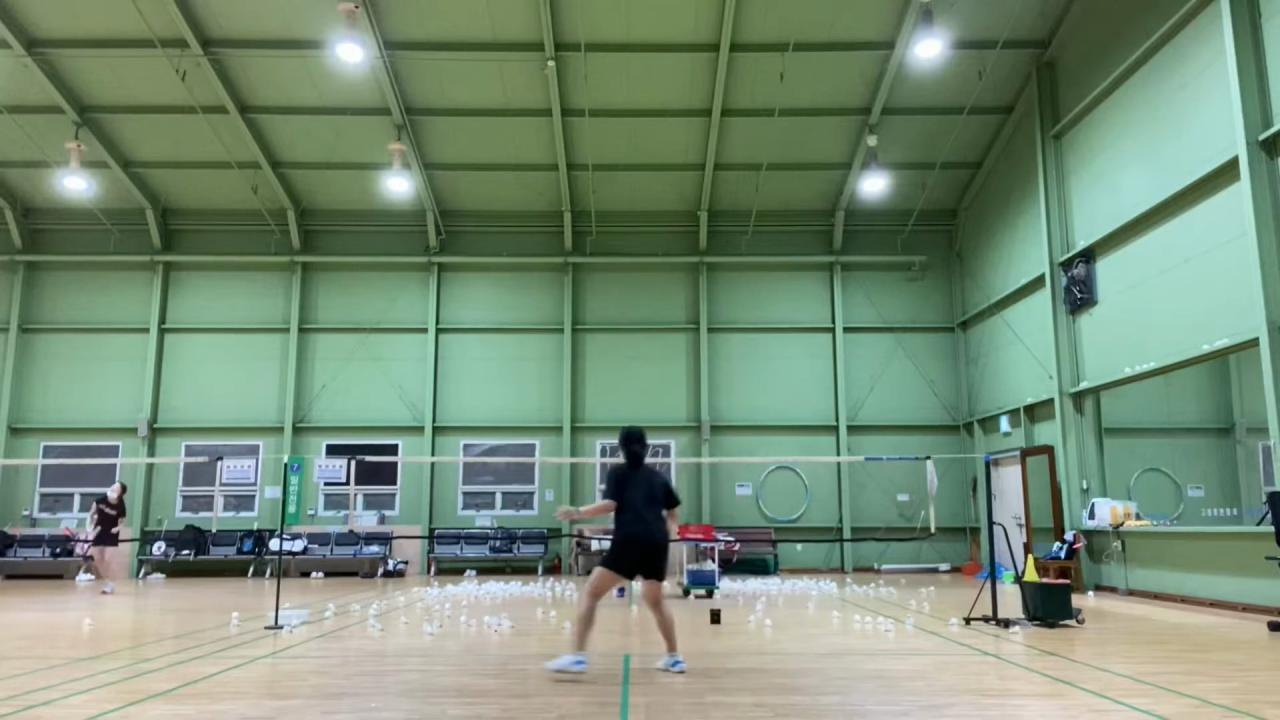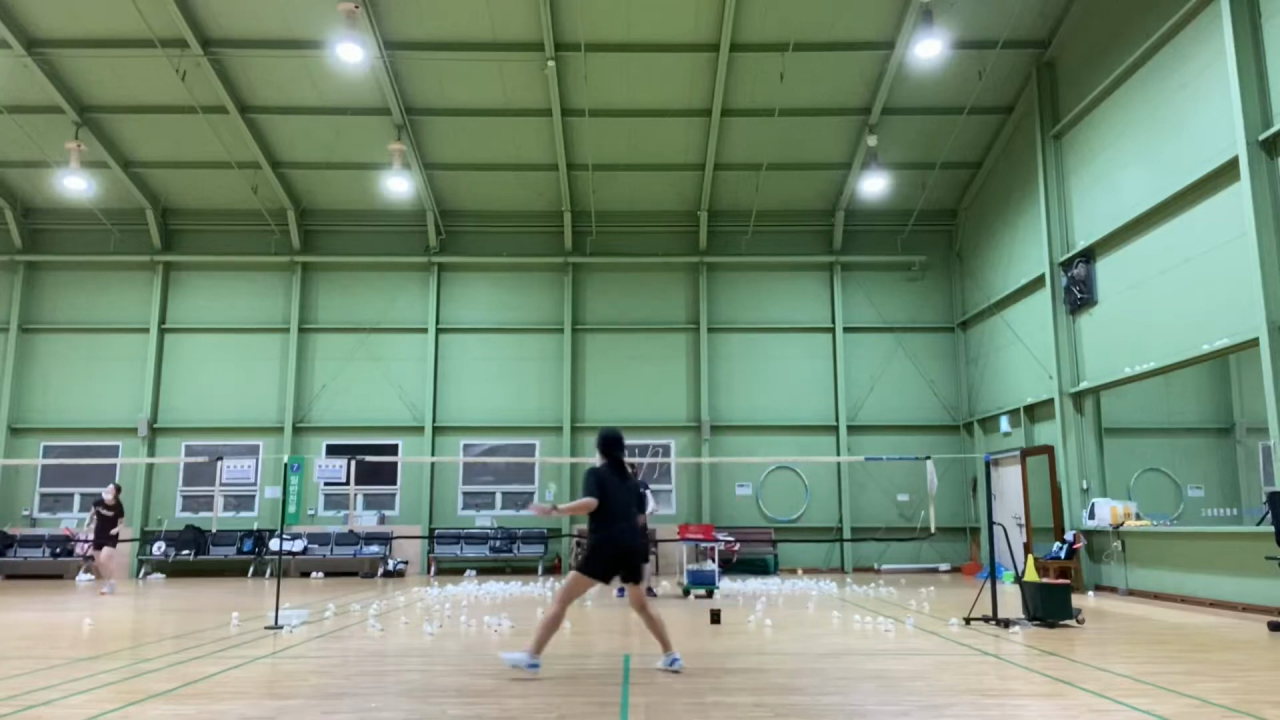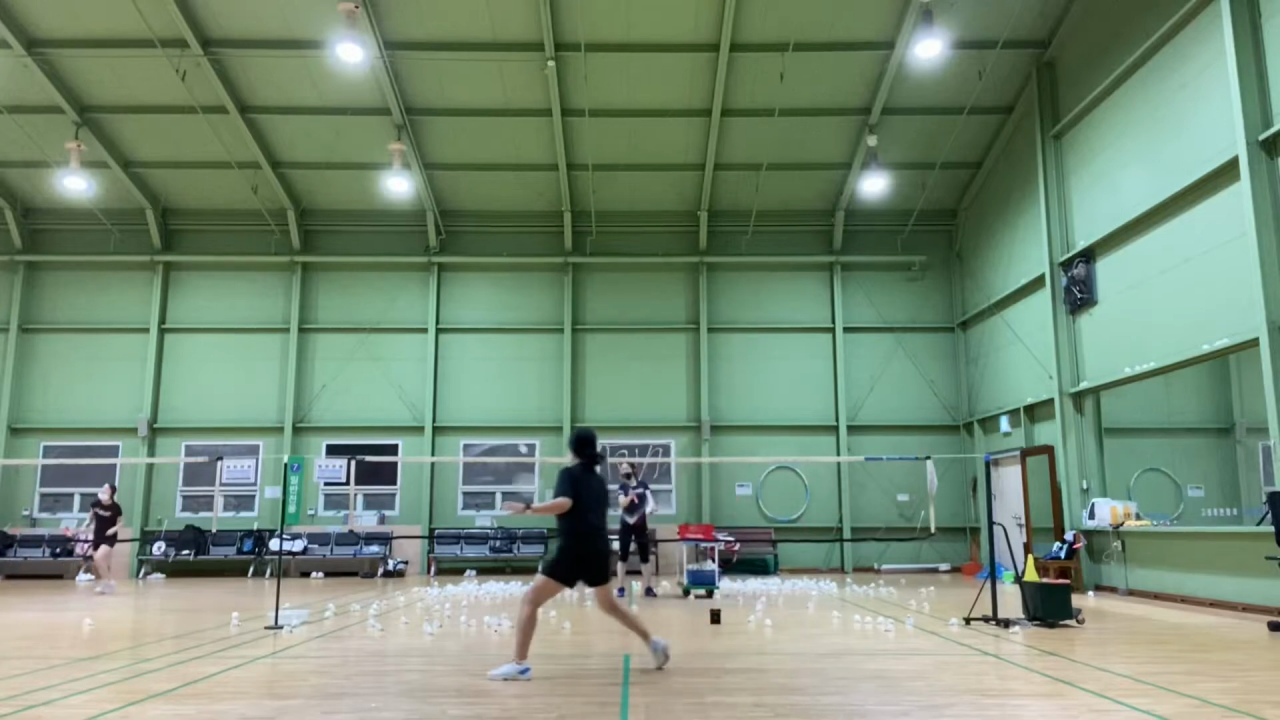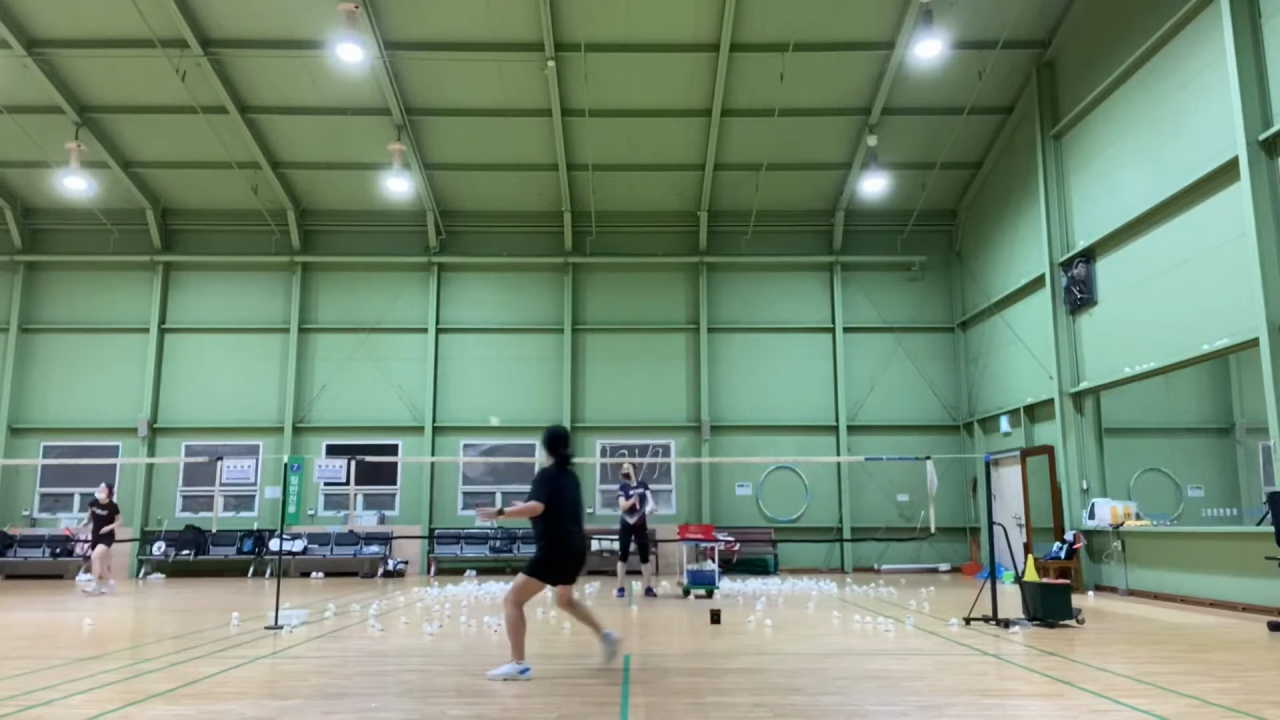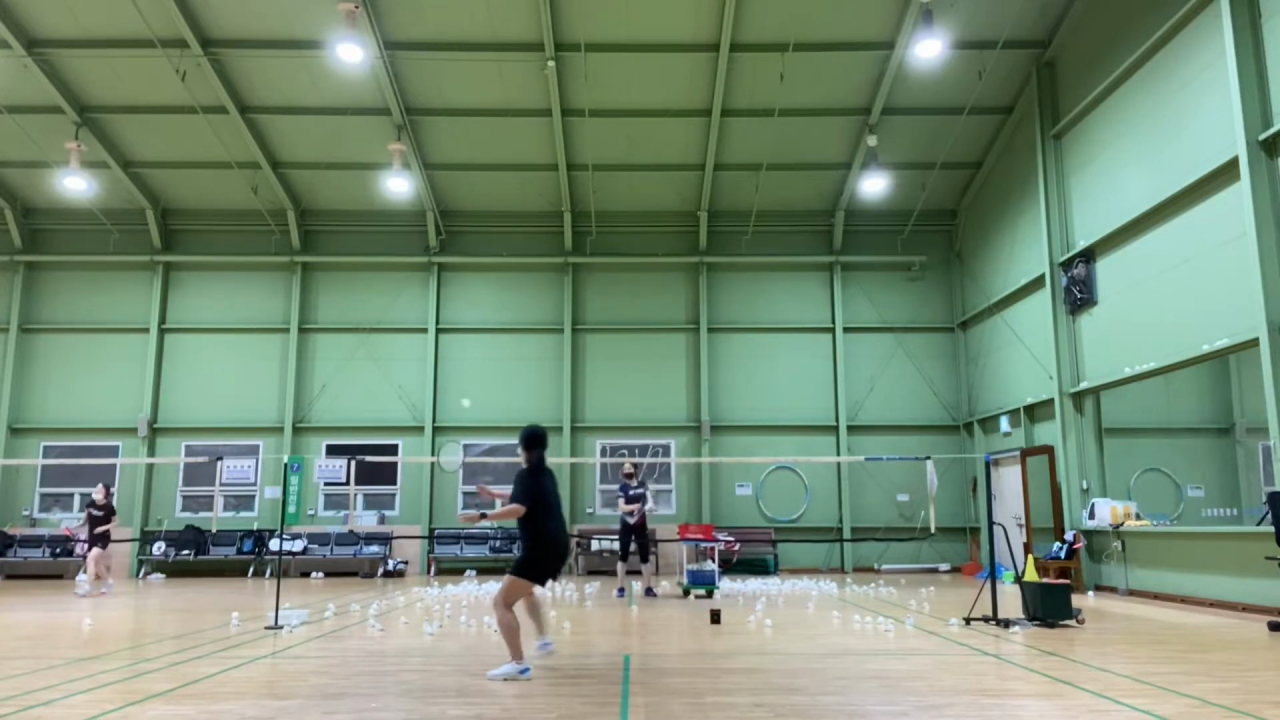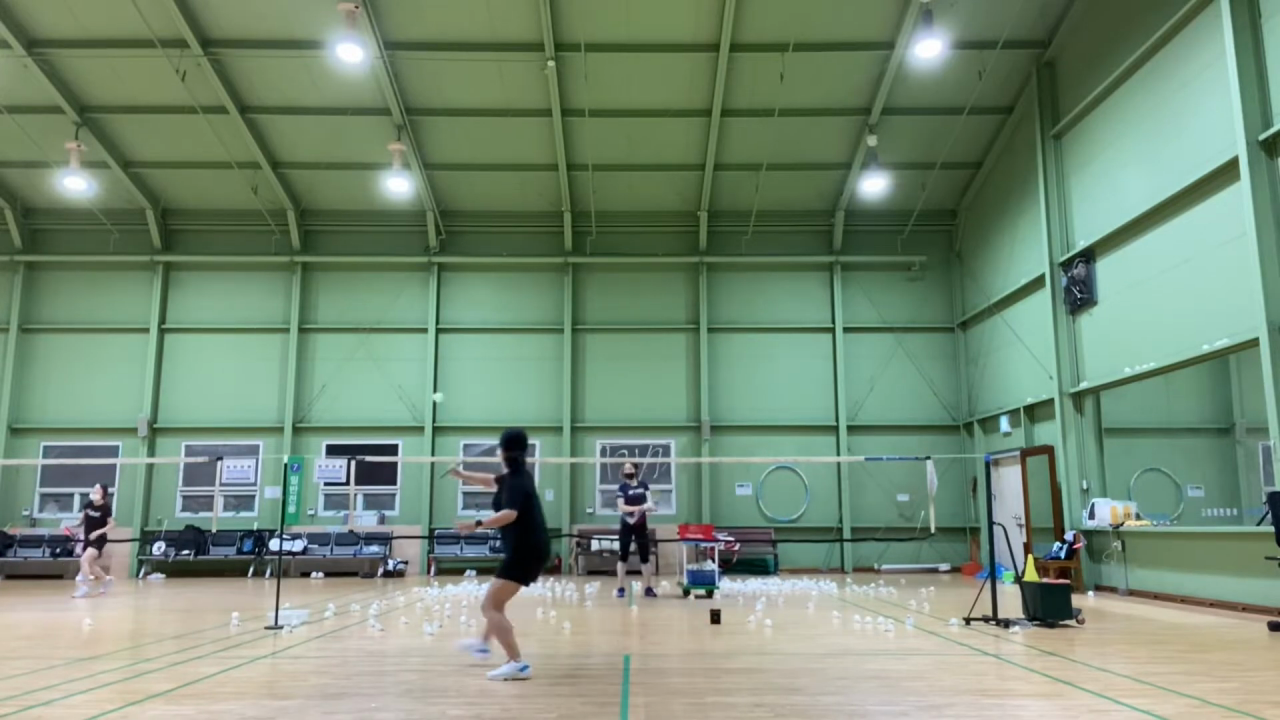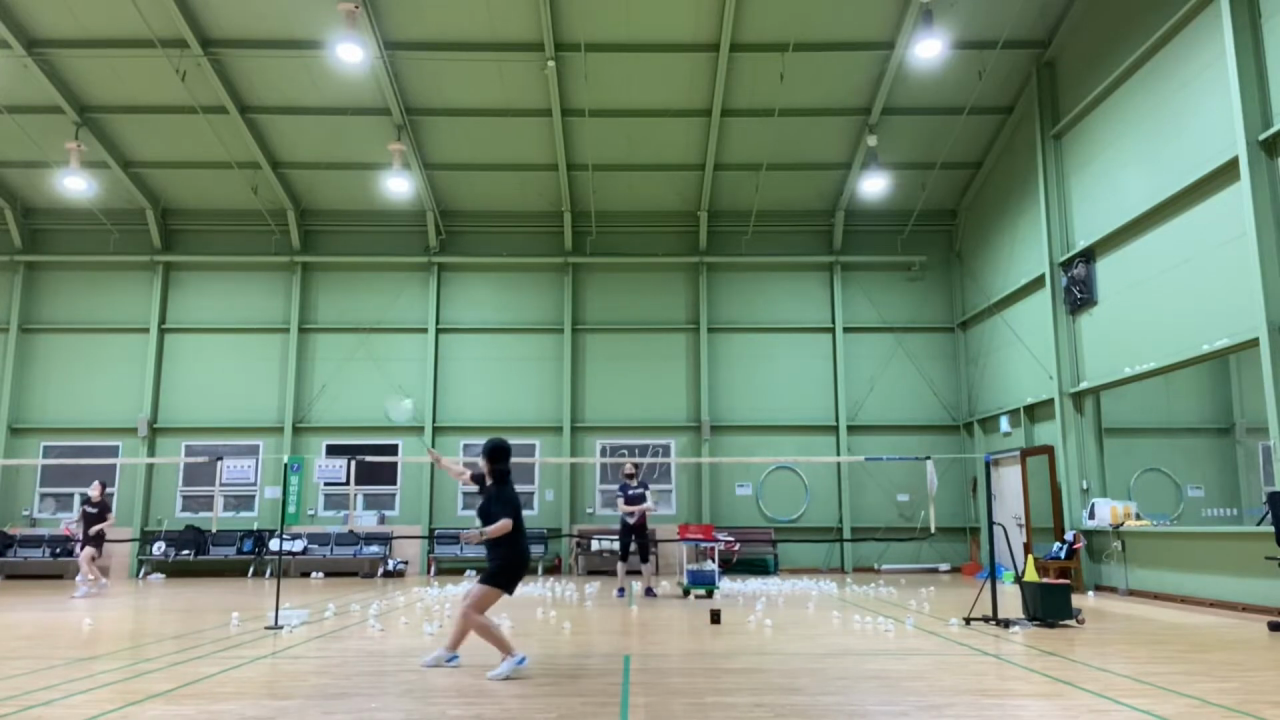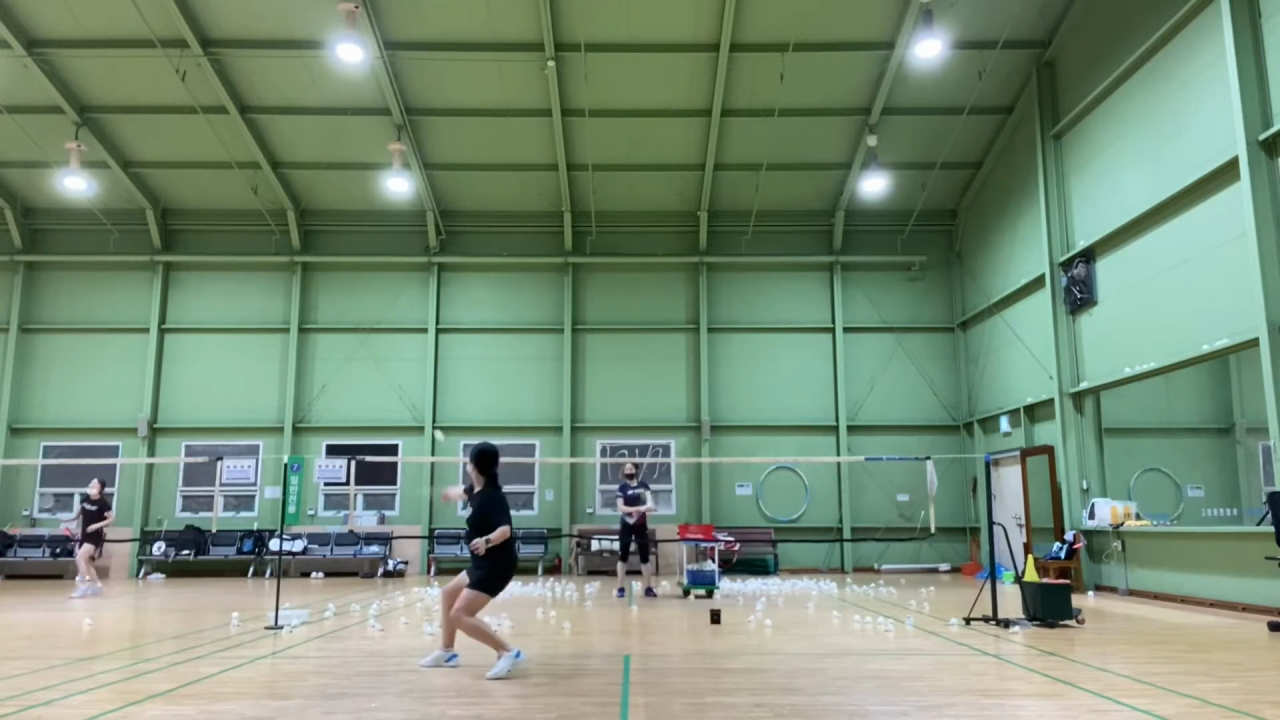
dt=0.1s
person 1, frame 1
left shoulder: (617, 472)
right shoulder: (657, 476)
left elbow: (608, 505)
right elbow: (674, 514)
left wrist: (577, 512)
right wrist: (666, 529)
left hip: (628, 542)
right hip: (658, 543)
left knee: (590, 595)
right knee: (655, 602)
left ankle: (577, 657)
right ankle: (674, 658)
person 1, frame 2
left shoulder: (596, 474)
right shoulder: (630, 480)
left elbow: (590, 503)
left wrist: (555, 509)
left hip: (604, 547)
right hip: (630, 549)
left knee: (561, 600)
right knee: (640, 604)
left ankle: (531, 657)
right ankle: (671, 656)
person 1, frame 3
left shoulder: (570, 473)
right shoulder: (599, 480)
left elbow: (562, 503)
left wrist: (527, 508)
left hip: (574, 552)
right hip: (599, 550)
left knee: (530, 602)
right knee: (608, 604)
left ankle: (520, 665)
right ankle: (654, 644)
person 1, frame 4
left shoulder: (546, 474)
right shoulder: (570, 476)
left elbow: (537, 508)
left wrist: (501, 512)
right wrist: (522, 507)
left hip: (554, 551)
right hip: (576, 548)
left knee: (512, 601)
right knee: (564, 600)
left ankle: (518, 665)
right ankle: (605, 635)
person 1, frame 5
left shoulder: (527, 475)
right shoulder: (545, 473)
left elbow: (518, 509)
left wrist: (482, 516)
right wrist: (493, 494)
left hip: (539, 550)
right hip: (556, 548)
left knee: (501, 603)
right knee: (525, 591)
left ankle: (518, 664)
right ankle: (543, 639)
person 1, frame 6
left shoulder: (514, 480)
right shoulder: (518, 474)
left elbow: (509, 514)
right elbow: (492, 481)
left wrist: (477, 524)
right wrist: (463, 475)
left hip: (525, 552)
right hip: (533, 549)
left knee: (489, 606)
right knee: (495, 598)
left ankle: (517, 663)
right ankle: (483, 643)
person 1, frame 7
left shoulder: (500, 490)
right shoulder: (492, 482)
left elbow: (506, 524)
right elbow: (464, 474)
left wrist: (483, 533)
right wrist: (441, 462)
left hip: (509, 560)
right hip: (506, 558)
left knee: (471, 612)
right knee: (470, 600)
left ankle: (513, 658)
right ankle: (450, 652)
person 1, frame 8
left shoulder: (491, 497)
right shoulder: (477, 488)
left elbow: (504, 530)
right elbow: (464, 491)
left wrist: (486, 541)
right wrist: (454, 494)
left hip: (496, 565)
right hip: (484, 563)
left knee: (459, 614)
right knee: (448, 594)
left ankle: (508, 653)
right ankle: (447, 652)
